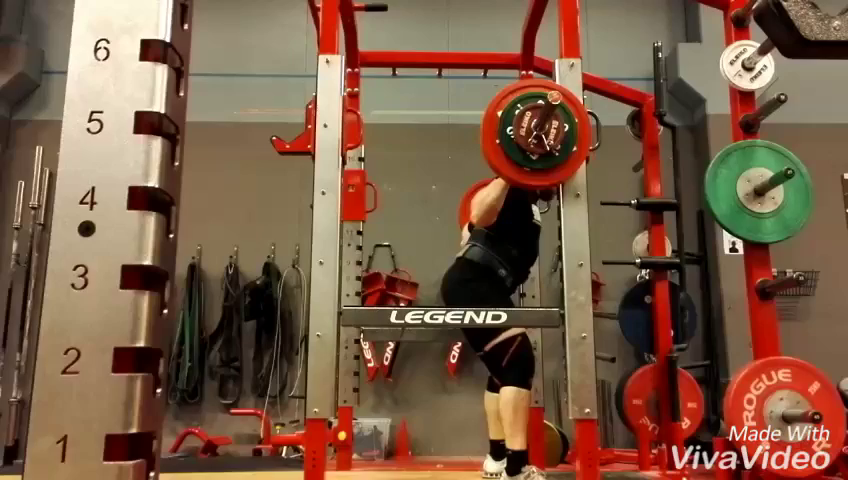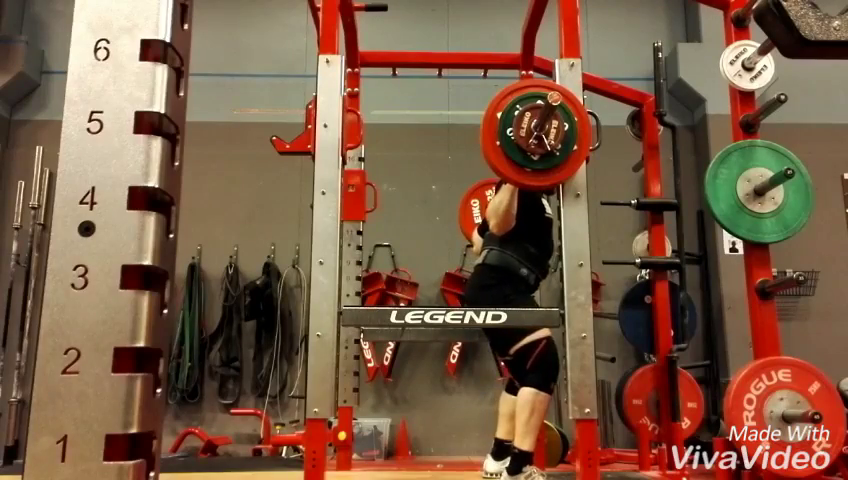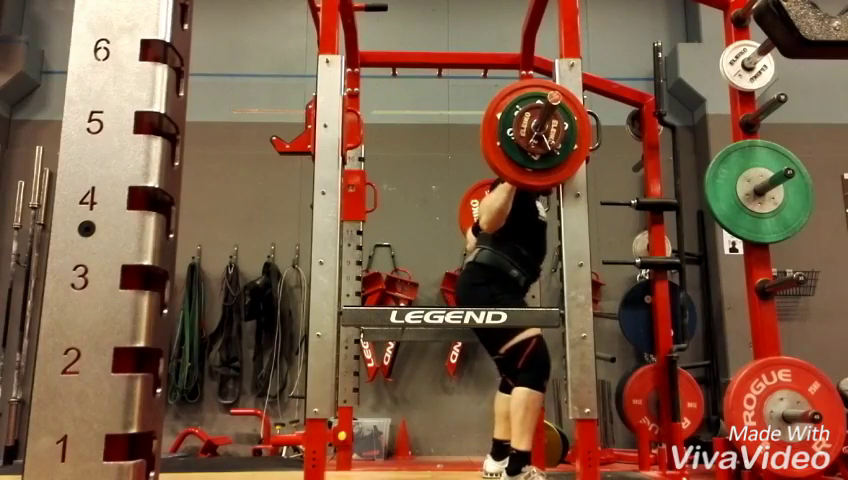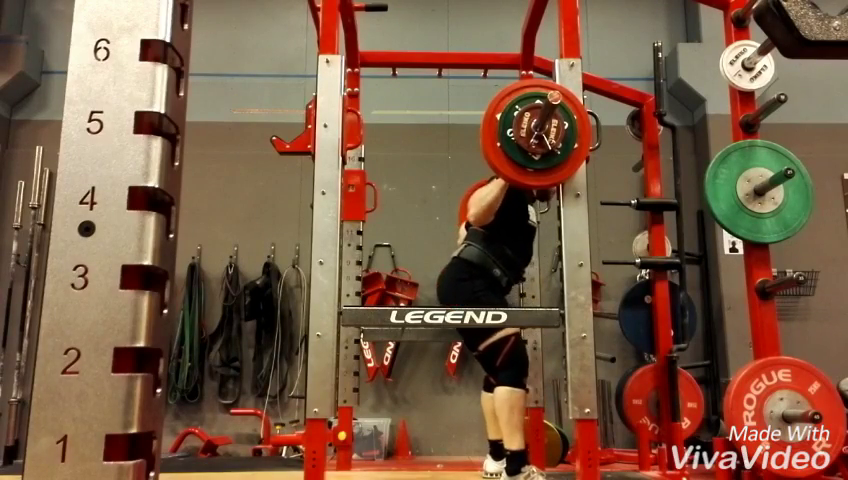
dt=0.5s
person 1, frame 1
left shoulder: (523, 198)
right shoulder: (517, 190)
left elbow: (469, 232)
right elbow: (480, 215)
left hip: (477, 285)
right hip: (473, 284)
left knee: (505, 368)
right knee: (518, 364)
person 1, frame 2
left shoulder: (528, 195)
right shoulder: (524, 187)
left elbow: (478, 240)
right elbow: (498, 224)
right wrist: (512, 179)
left hip: (499, 289)
right hip: (497, 288)
left knee: (525, 372)
right knee: (543, 364)
person 1, frame 3
left shoulder: (524, 196)
right shoulder: (520, 189)
left elbow: (474, 235)
right elbow: (488, 221)
right wrist: (511, 178)
left hip: (489, 287)
right hip: (486, 287)
left knee: (517, 370)
right knee: (534, 364)
person 1, frame 4
left shoulder: (520, 198)
right shoulder: (514, 190)
left elbow: (467, 229)
right elbow: (476, 214)
right wrist: (505, 175)
left hip: (472, 285)
right hip: (469, 284)
left knee: (501, 368)
right knee: (512, 364)
